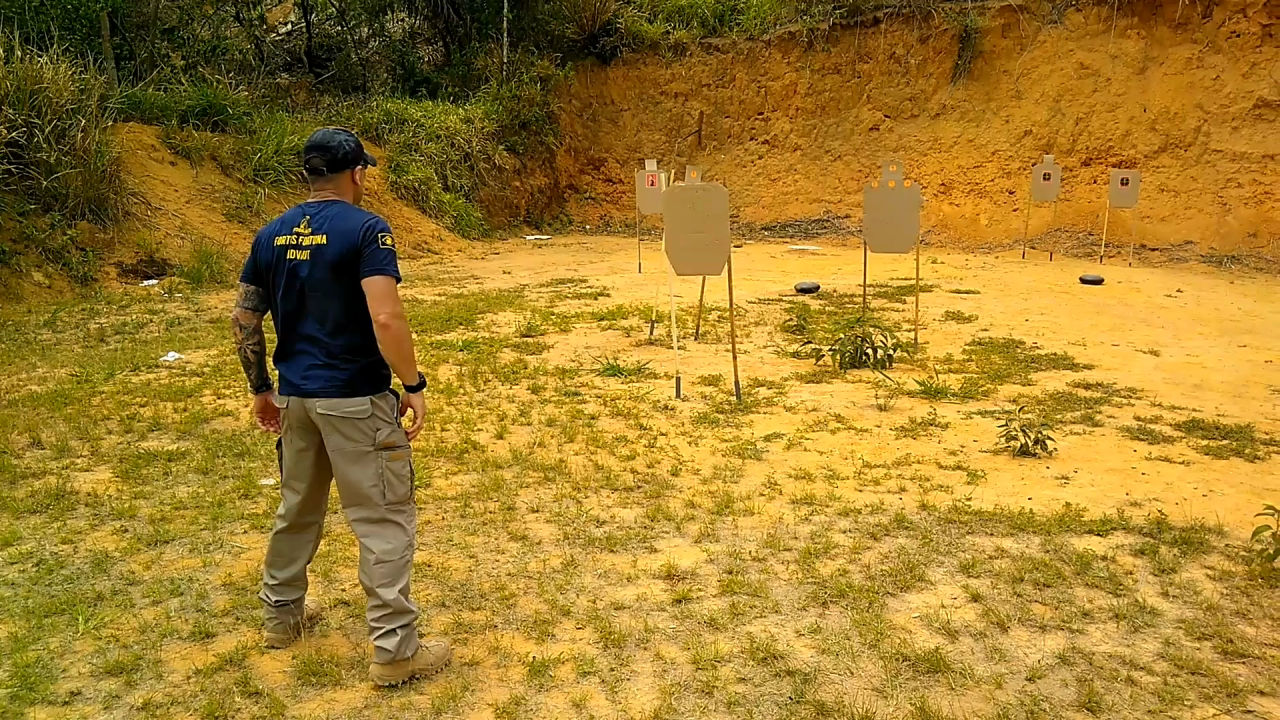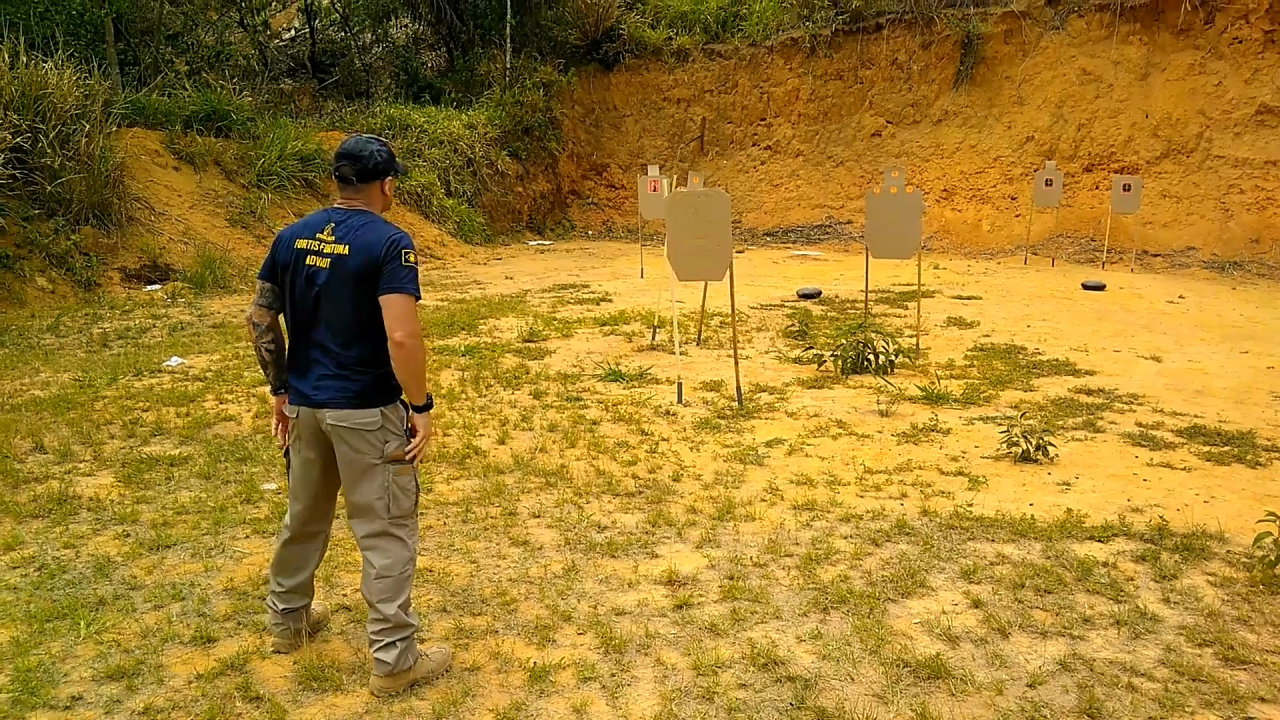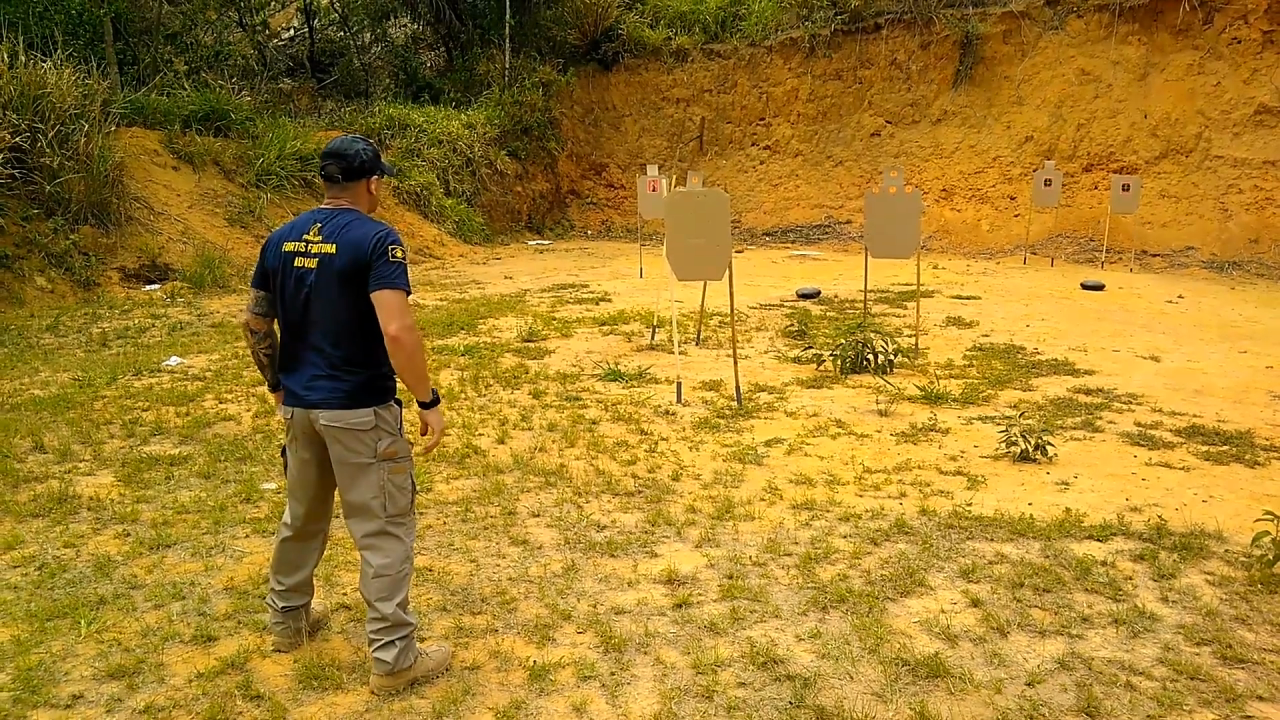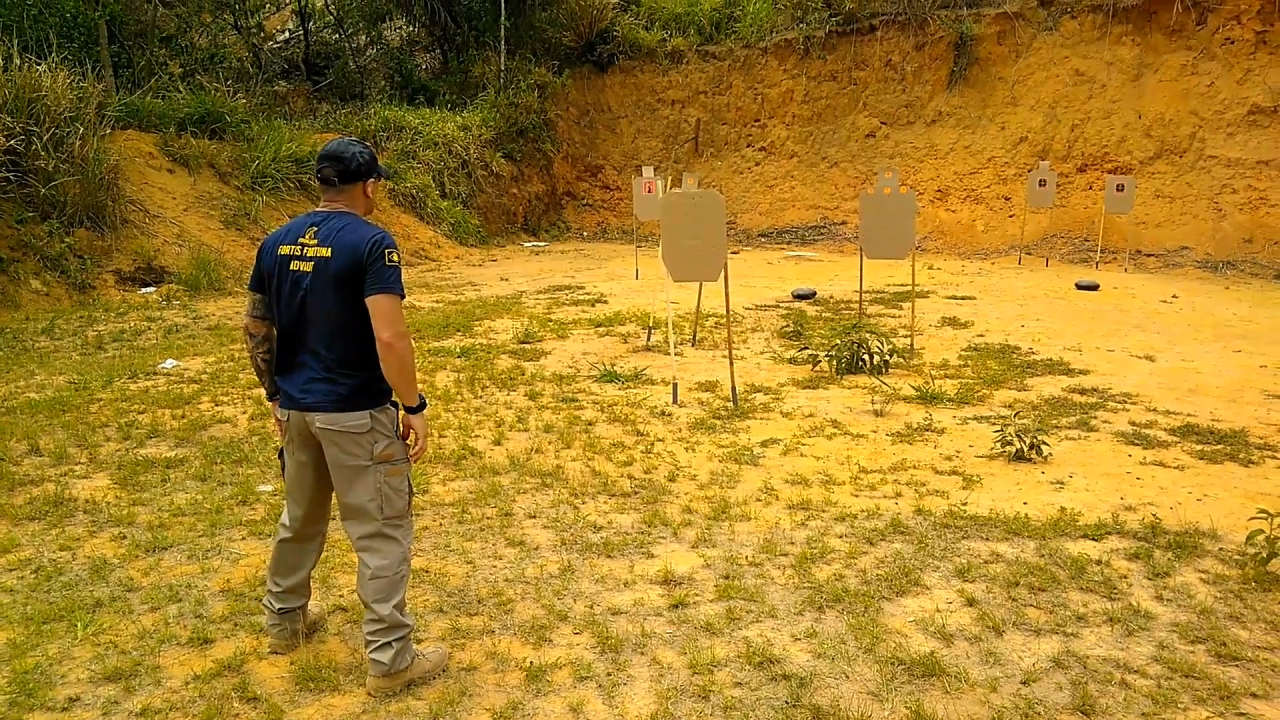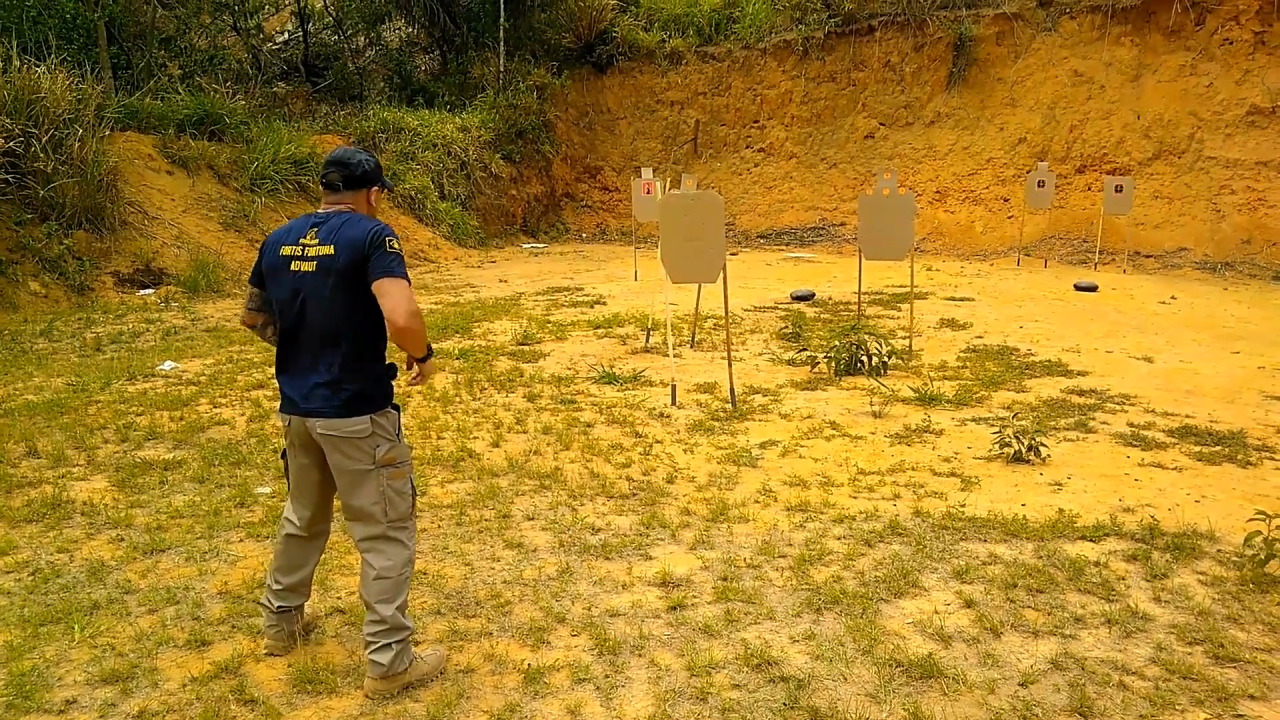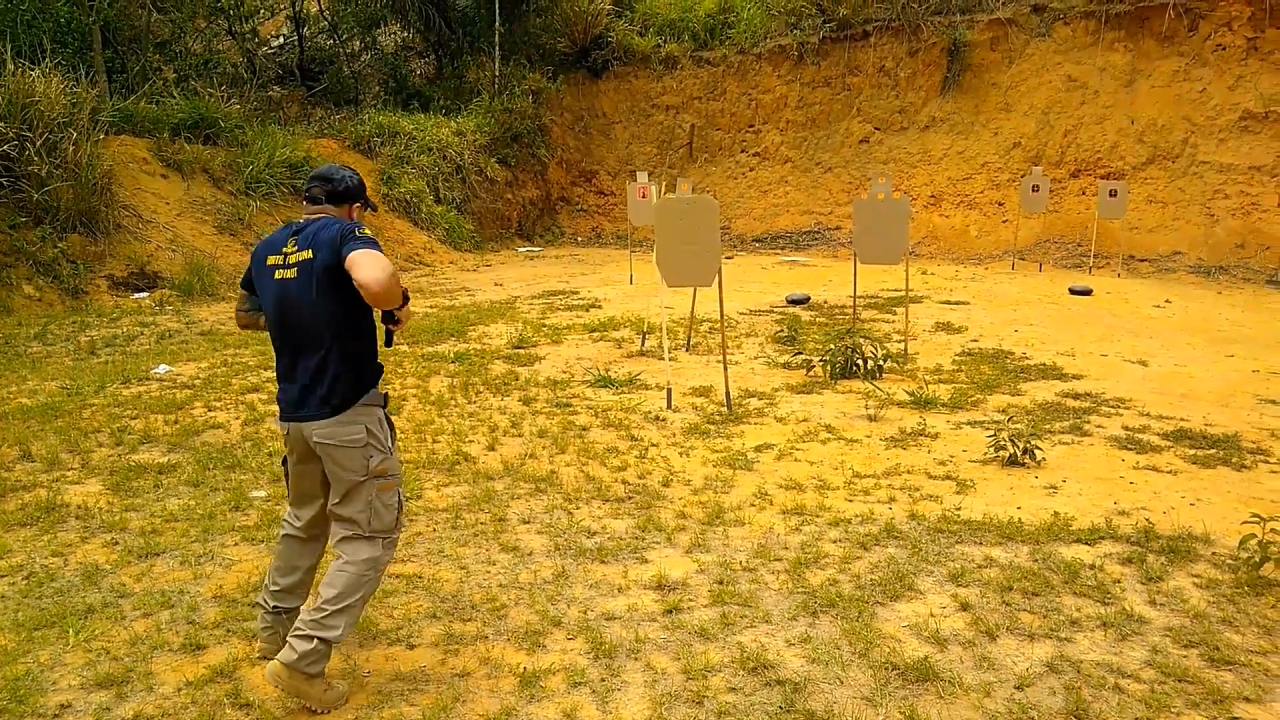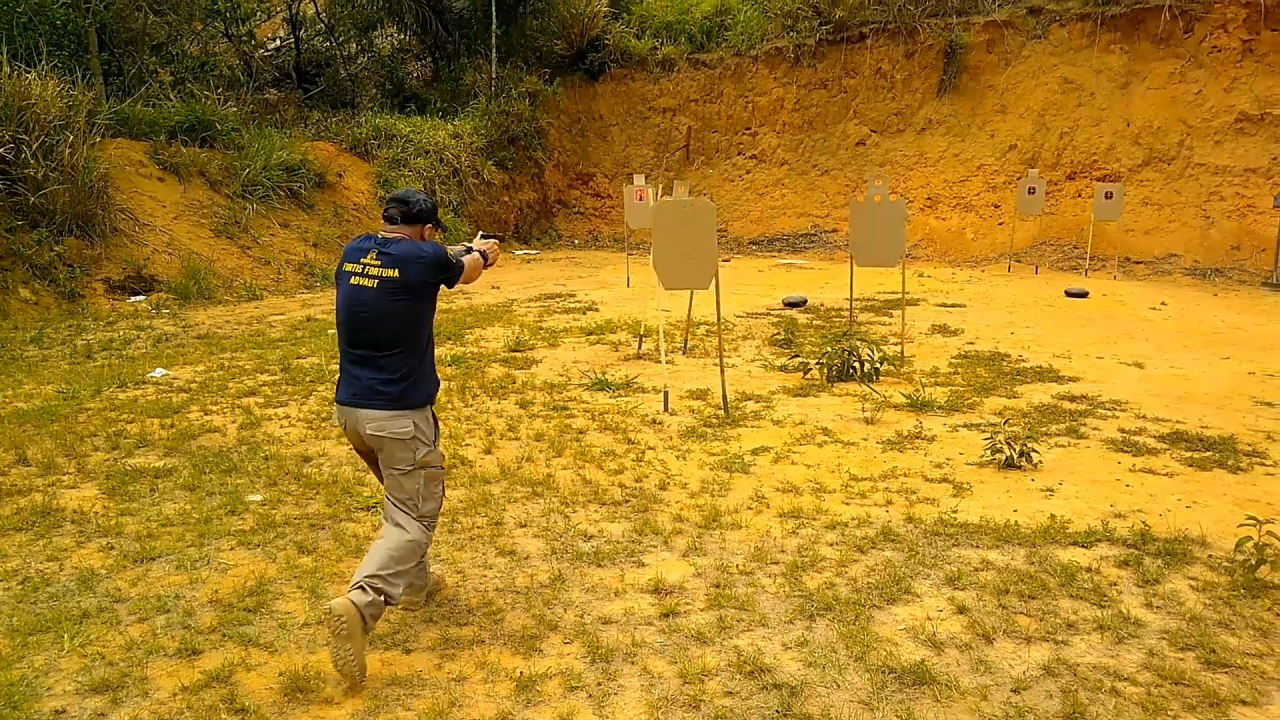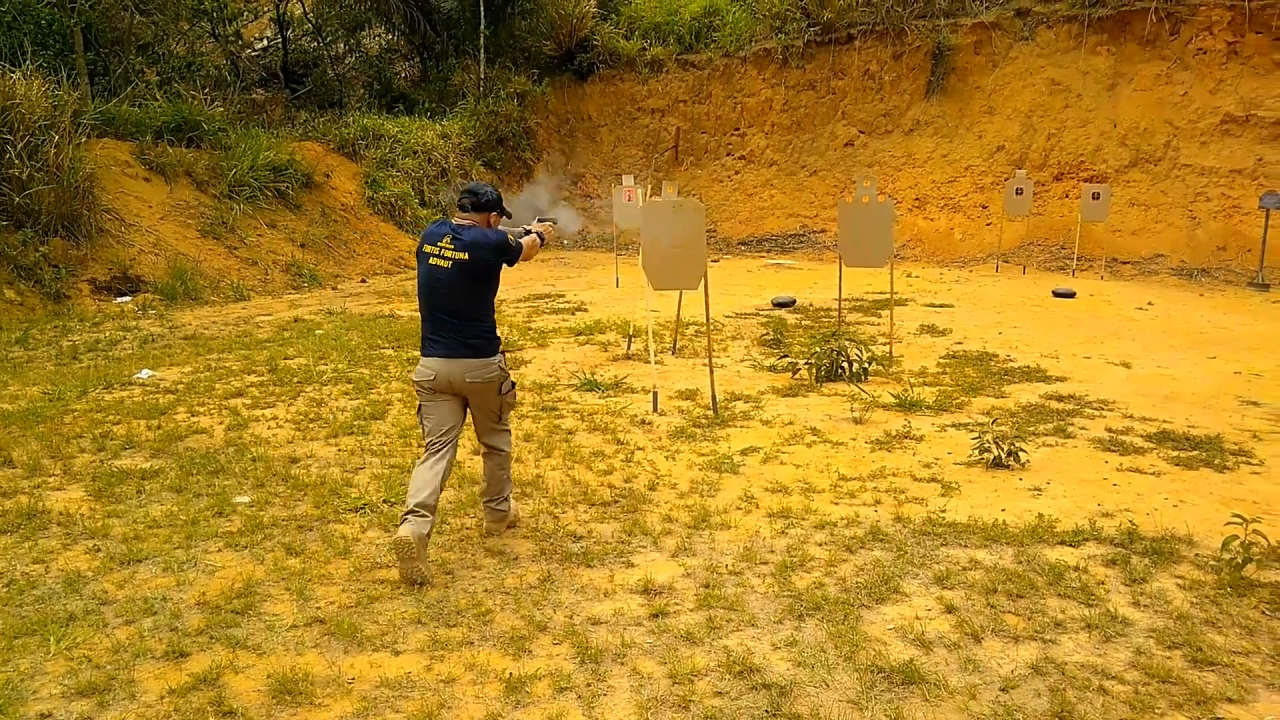
dt=0.5s
person 1, frame 1
left shoulder: (270, 235)
right shoulder: (366, 229)
left elbow: (243, 319)
right elbow: (386, 319)
left wrist: (261, 388)
right wrist: (414, 385)
left hip: (296, 395)
right hip: (356, 398)
left knee: (296, 507)
right knee: (384, 519)
left ankle: (281, 615)
right ankle: (395, 648)
person 1, frame 2
left shoulder: (292, 236)
right shoulder: (388, 242)
left elbow: (261, 320)
right elbow: (402, 339)
left wrist: (280, 389)
right wrist: (421, 407)
left hip: (306, 404)
right hip: (367, 410)
left knee: (303, 516)
right knee: (387, 532)
left ankle: (288, 619)
right ankle: (393, 659)
person 1, frame 3
left shoulder: (280, 239)
right shoulder: (375, 239)
left elbow: (255, 324)
right elbow: (397, 333)
left wrist: (278, 384)
right wrist: (429, 401)
left hip: (300, 405)
right hip: (360, 410)
left knee: (302, 514)
right knee: (384, 530)
left ankle: (288, 619)
right ankle: (393, 658)
person 1, frame 4
left shoulder: (277, 242)
right shoulder: (371, 242)
left elbow: (256, 329)
right elbow: (389, 337)
left wrist: (275, 395)
right wrist: (414, 407)
left hip: (297, 407)
right hip: (356, 413)
left knee: (299, 517)
right knee: (382, 532)
left ankle: (284, 620)
right ankle: (390, 659)
person 1, frame 5
left shoulder: (278, 241)
right shoulder: (371, 236)
left elbow: (254, 316)
right elbow: (402, 318)
right wrist: (422, 354)
left hip: (298, 410)
right hip: (358, 415)
left knee: (303, 518)
right knee: (387, 535)
left ankle: (280, 622)
right ankle: (389, 662)
person 1, frame 6
left shoulder: (267, 248)
right shoulder: (345, 235)
left elbow: (246, 317)
right elbow: (377, 279)
right wrist: (399, 300)
left hip: (295, 416)
right hip: (350, 417)
left knee: (305, 521)
right knee: (365, 537)
left ankle: (275, 623)
right ankle: (301, 659)
person 1, frame 7
left shoulder: (352, 254)
right shoulder: (426, 257)
right elbow: (467, 272)
left wrist: (460, 254)
right wrist: (482, 253)
left hip: (350, 409)
right hip: (400, 414)
left knee: (406, 495)
right knee: (409, 520)
left ankle: (413, 585)
right ankle: (358, 604)
person 1, frame 8
left shoulder: (431, 235)
right shoulder: (491, 242)
right elbow: (525, 252)
left wrist: (516, 237)
right wrist: (538, 235)
left hip: (433, 365)
right hip: (480, 364)
left knee: (435, 451)
right knee: (495, 439)
left ankle: (414, 528)
right ankle: (498, 513)
